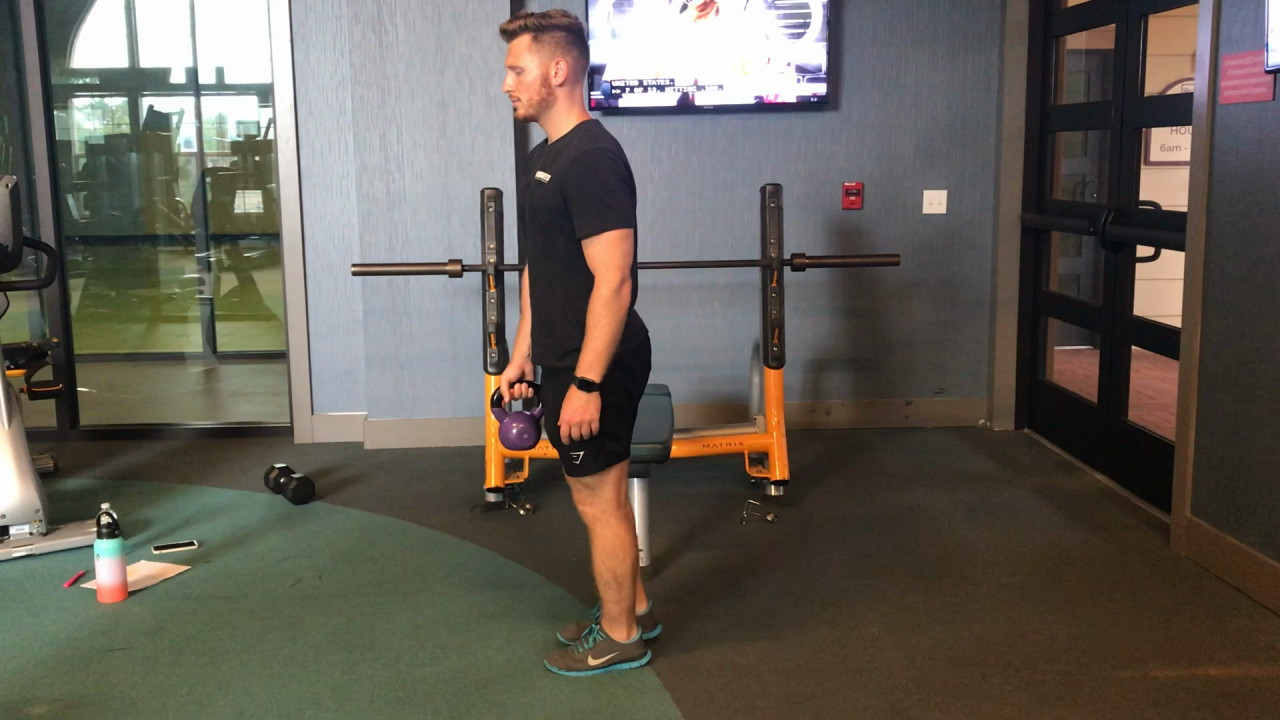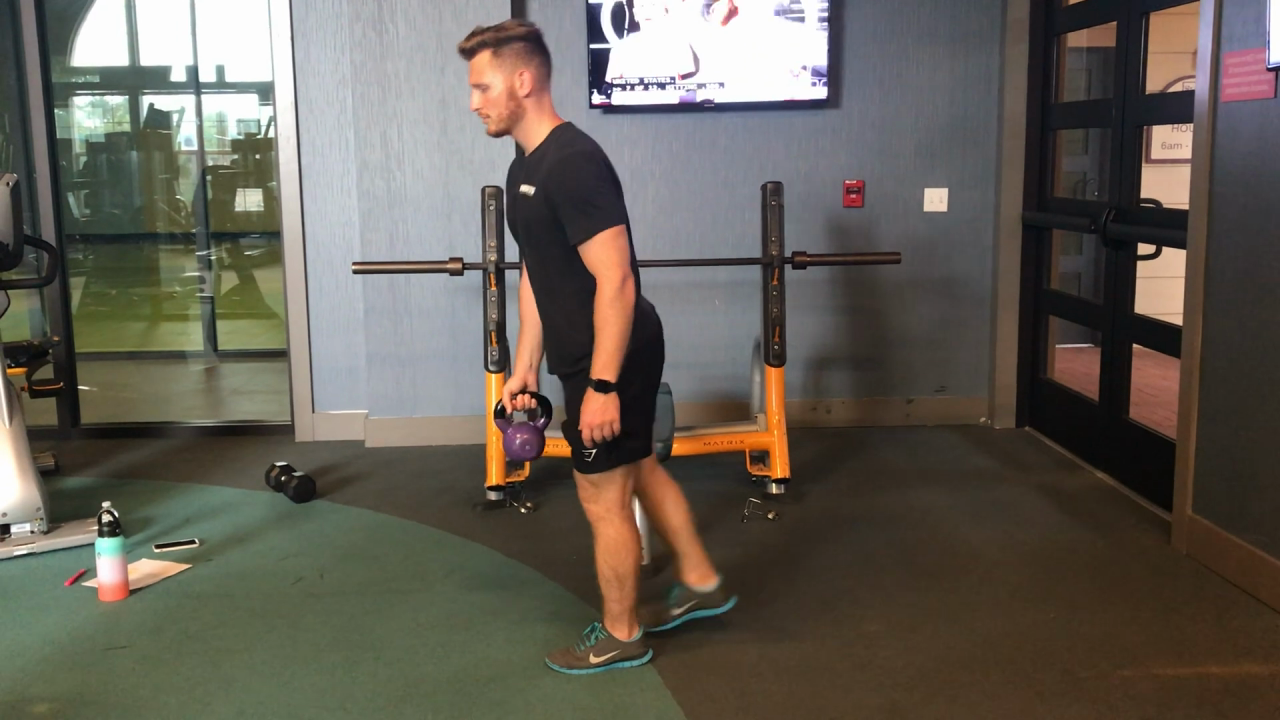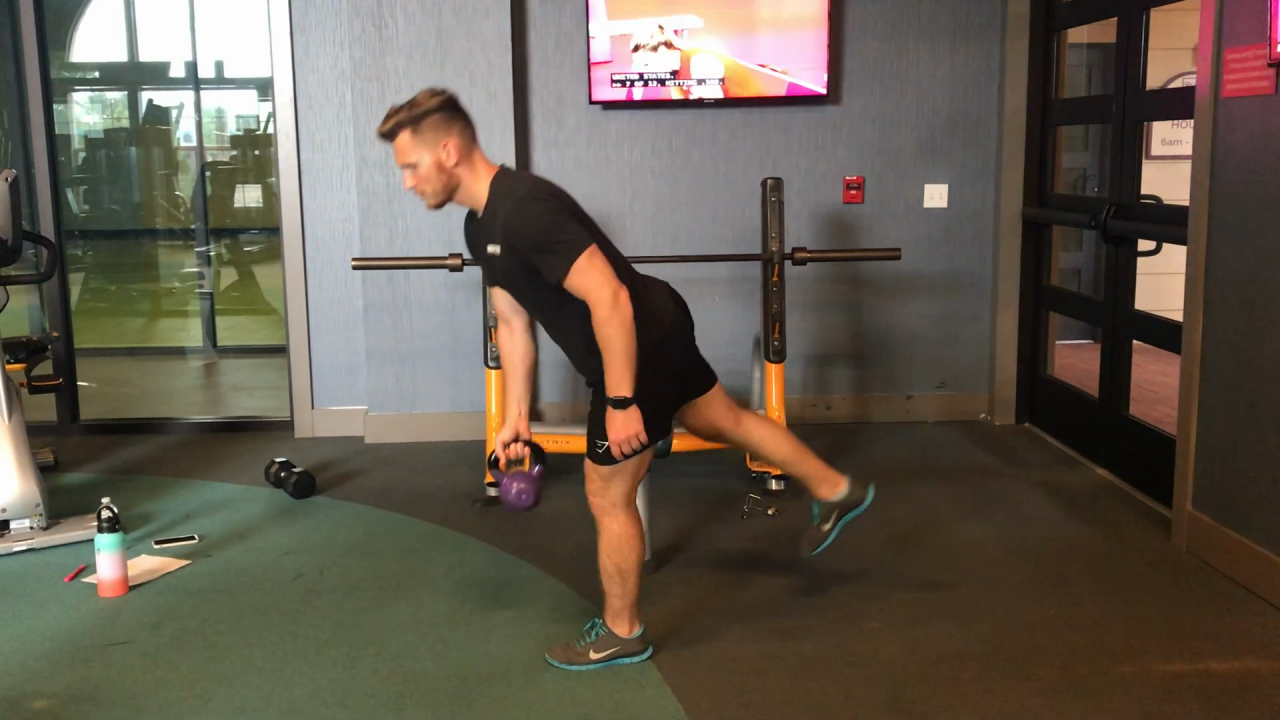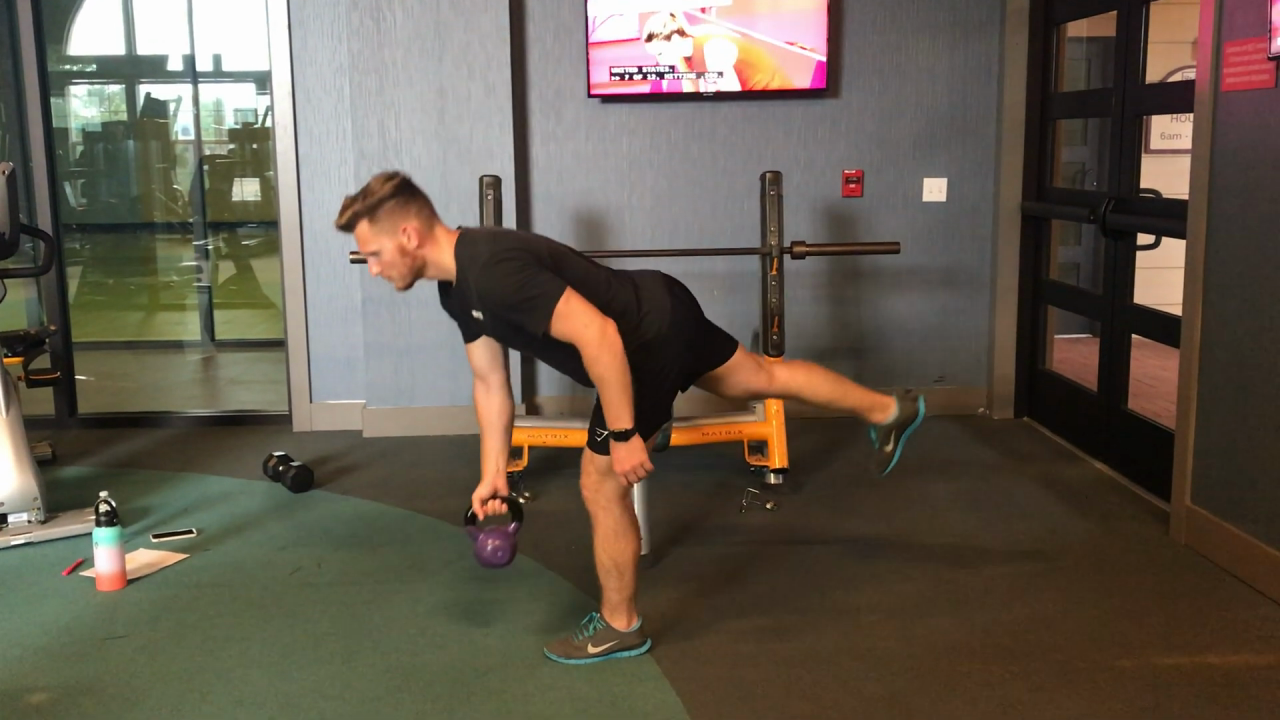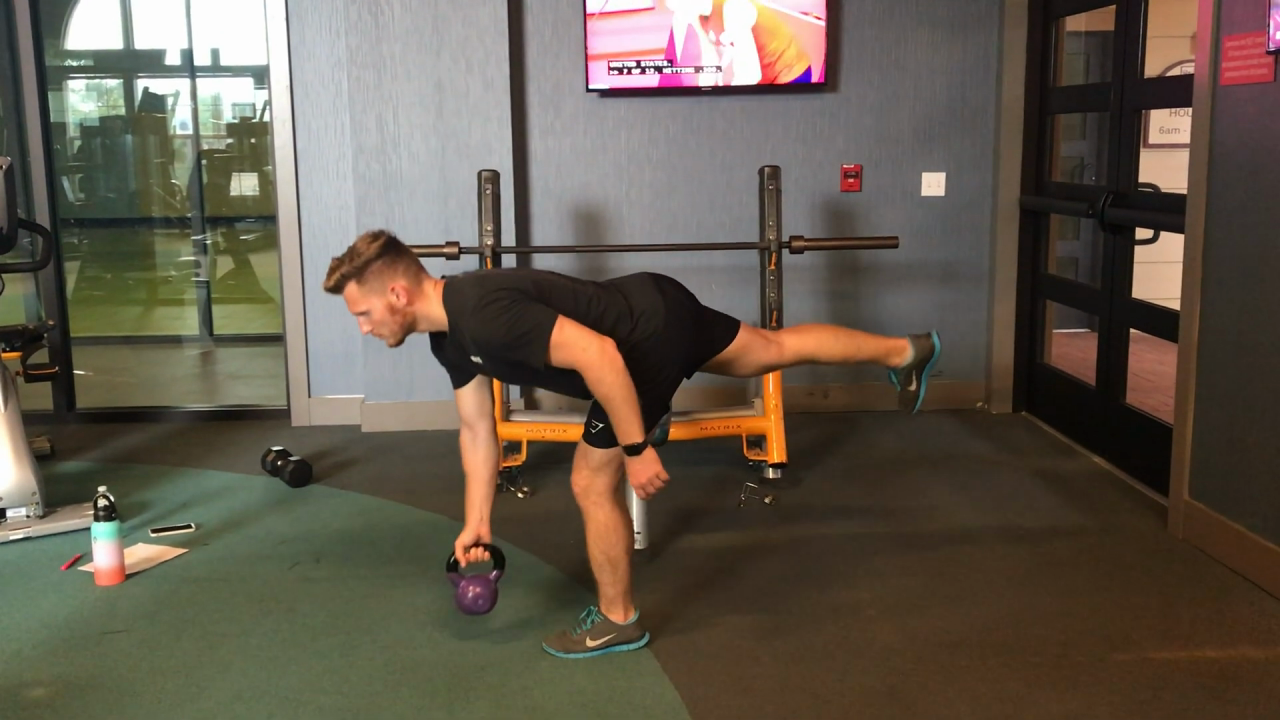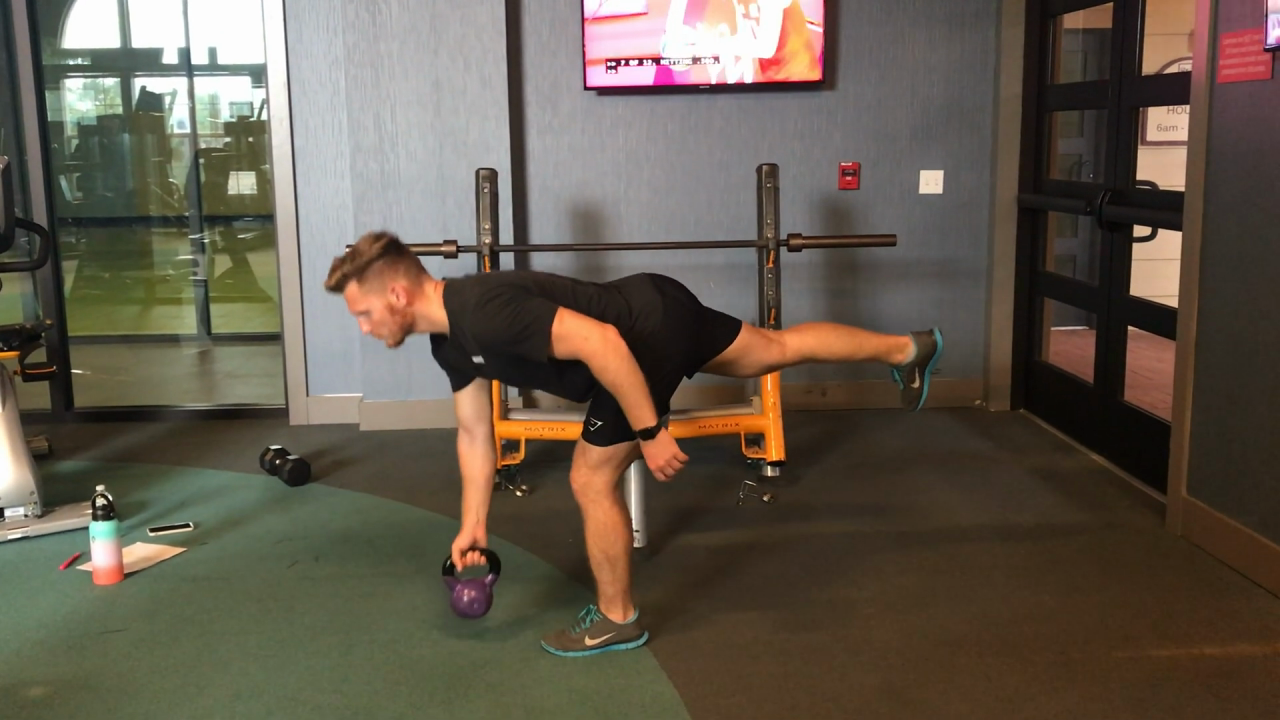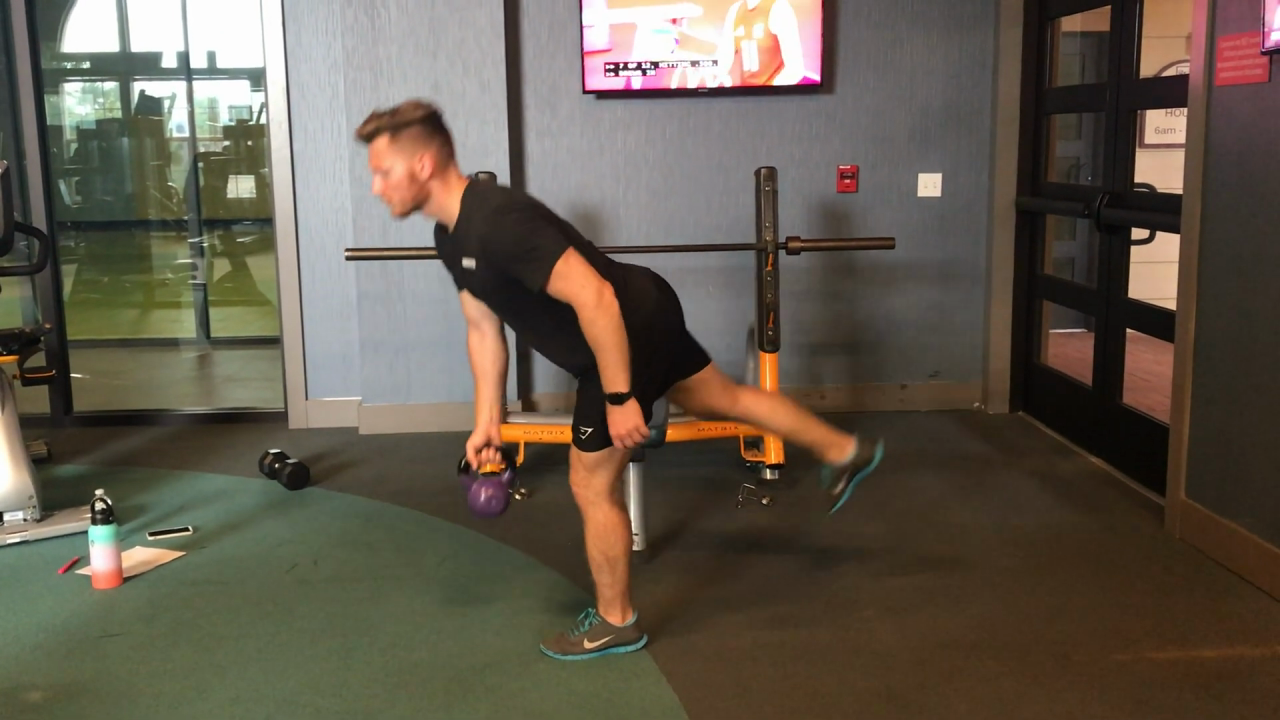
dt=0.4s
person 1, frame 1
left shoulder: (593, 160)
right shoulder: (545, 157)
left elbow: (614, 284)
left wrist: (586, 383)
right wrist: (523, 352)
left hip: (594, 364)
right hip: (567, 358)
left knee: (598, 500)
right knee: (604, 491)
left ankle: (620, 639)
right ankle: (630, 607)
person 1, frame 2
left shoulder: (571, 164)
right shoulder: (525, 168)
left elbow: (616, 282)
right elbow: (536, 276)
left wrist: (602, 386)
right wrist: (524, 367)
left hip: (611, 358)
right hip: (603, 355)
left knee: (603, 498)
right knee: (640, 473)
left ankle: (621, 637)
right ankle: (701, 582)
person 1, frame 3
left shoulder: (521, 210)
right shoulder: (481, 224)
left elbow: (610, 301)
right elbow: (513, 324)
left wrist: (620, 404)
right wrist: (516, 418)
left hip: (642, 339)
right hip: (656, 333)
left knee: (607, 491)
right knee: (723, 423)
left ankle: (621, 634)
right ankle: (833, 491)
person 1, frame 4
left shoulder: (493, 272)
right shoulder: (458, 288)
left elbow: (599, 336)
right elbow: (490, 382)
left wrist: (623, 436)
right wrist: (493, 475)
left hip: (651, 336)
right hip: (660, 313)
left knee: (601, 485)
right knee: (760, 378)
left ankle: (619, 626)
right ankle: (886, 410)
person 1, frame 5
left shoulder: (485, 316)
right shoulder: (450, 336)
left elbow: (598, 357)
right elbow: (477, 430)
left wrist: (637, 448)
right wrist: (477, 523)
left hip: (650, 334)
right hip: (657, 308)
left knee: (591, 482)
right knee: (773, 349)
left ankle: (617, 621)
right ankle: (903, 353)
person 1, frame 6
left shoulder: (485, 313)
right shoulder: (450, 337)
left elbow: (602, 344)
right elbow: (474, 435)
left wrist: (649, 432)
right wrist: (472, 527)
left hip: (649, 330)
right hip: (656, 312)
left knee: (591, 481)
right knee: (772, 350)
left ankle: (616, 620)
right ankle: (906, 352)
person 1, frame 7
left shoulder: (498, 223)
right shoulder: (452, 232)
left elbow: (594, 299)
right elbow: (484, 327)
left wrist: (618, 399)
right wrist: (487, 421)
left hip: (629, 328)
right hip: (640, 316)
left knee: (591, 483)
right knee: (725, 397)
left ankle: (615, 624)
right ankle: (845, 453)
